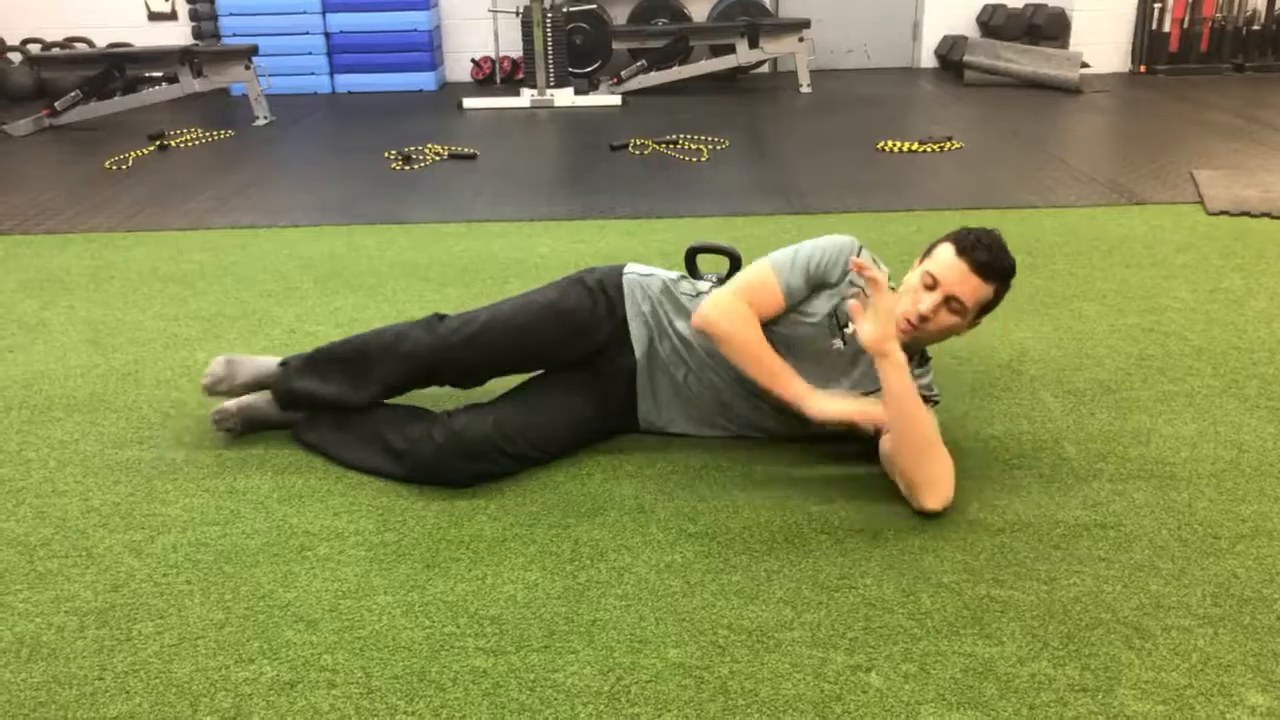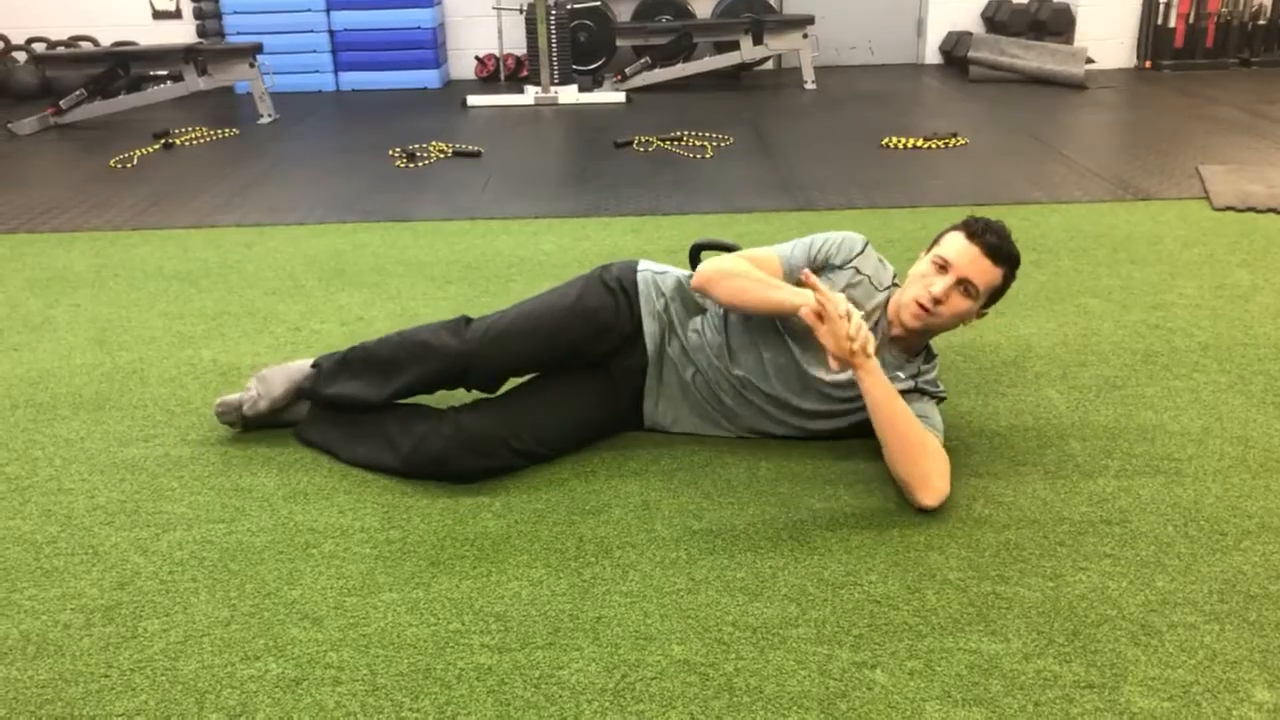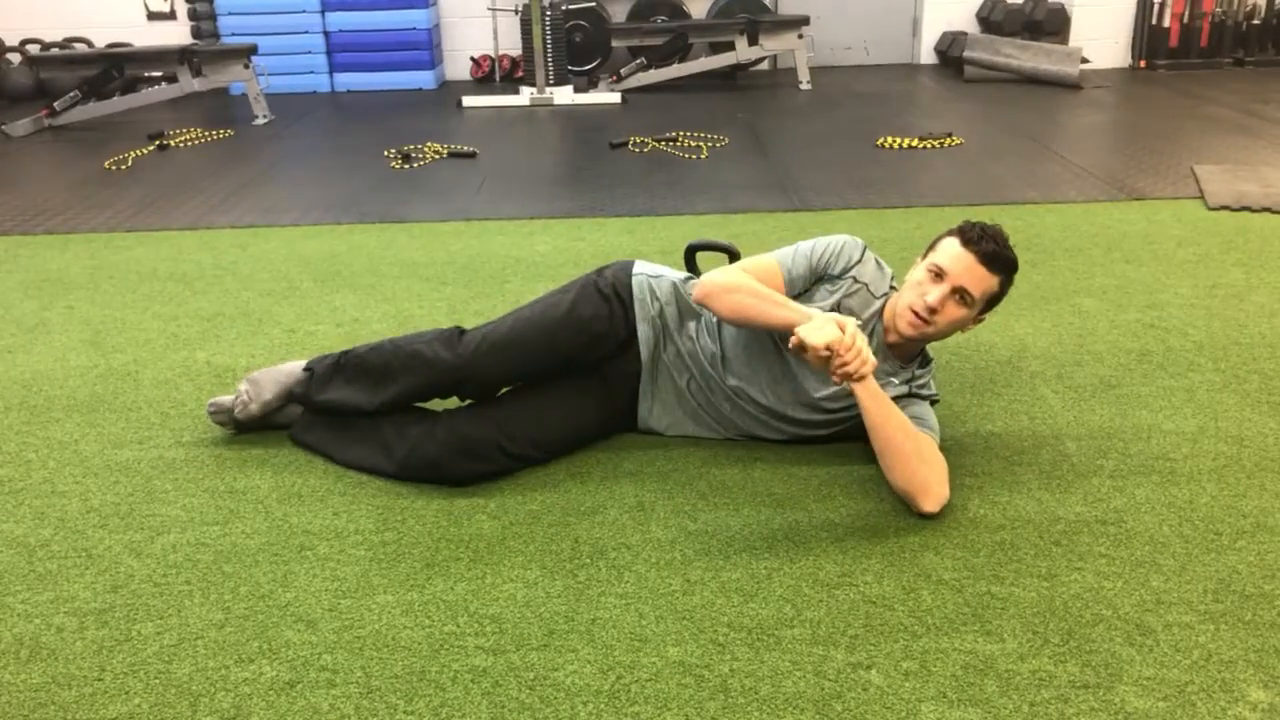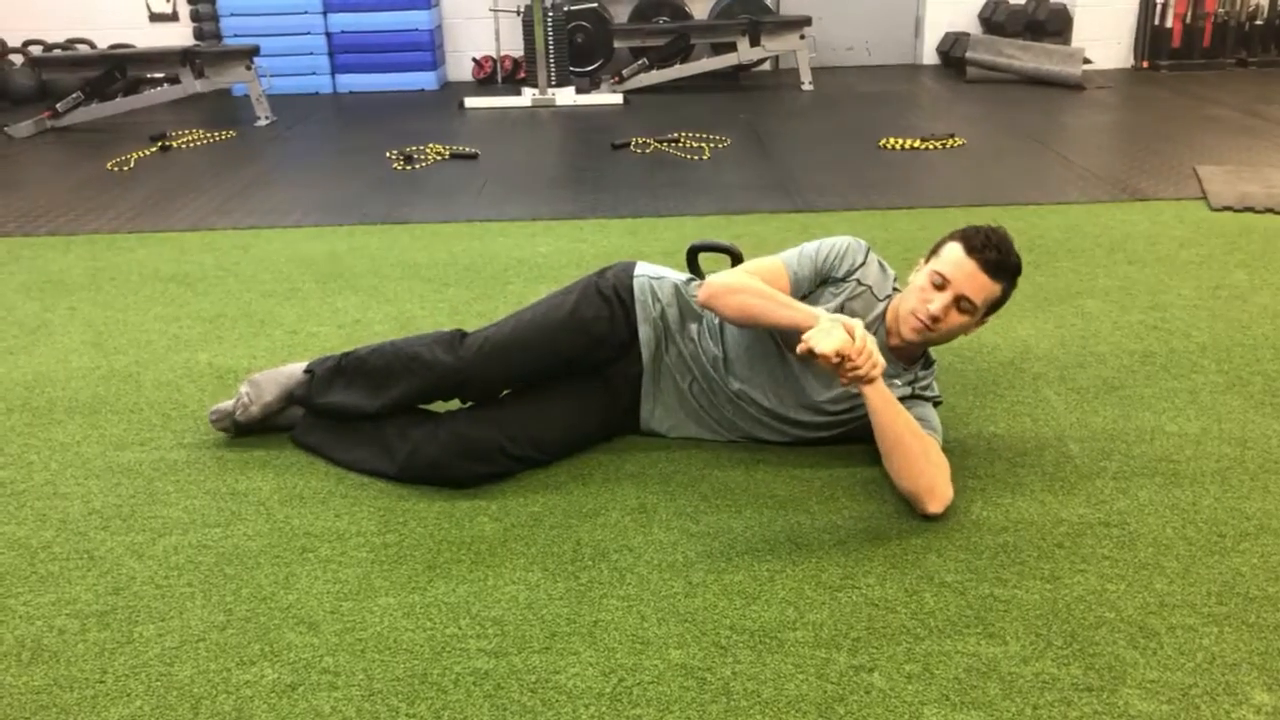
dt=0.4s
person 1, frame 1
left shoulder: (899, 387)
right shoulder: (843, 259)
left elbow: (930, 493)
right elbow: (717, 312)
left wrist: (888, 352)
right wrist: (808, 396)
left hip: (630, 399)
right hip: (630, 311)
left knee: (457, 450)
right knee: (451, 349)
left ankle: (290, 416)
right ankle: (289, 376)
person 1, frame 2
left shoulder: (913, 388)
right shoulder: (853, 256)
left elbow: (928, 489)
right elbow: (710, 273)
left wrist: (860, 361)
right wrist: (803, 300)
left hip: (641, 400)
right hip: (644, 308)
left knee: (462, 447)
right knee: (474, 351)
left ankle: (305, 418)
right ankle: (316, 380)
person 1, frame 3
left shoulder: (907, 393)
right shoulder: (851, 262)
left elbow: (929, 494)
right elbow: (717, 286)
left wrist: (861, 377)
right wrist: (809, 319)
left hip: (636, 402)
right hip: (640, 311)
left knee: (459, 450)
right knee: (468, 362)
left ankle: (301, 419)
right ankle: (307, 381)
person 1, frame 4
left shoulder: (911, 395)
right shoulder: (854, 263)
left elbow: (932, 495)
right elbow: (720, 288)
left wrist: (870, 382)
right wrist: (819, 321)
left hip: (637, 402)
right hip: (641, 311)
left knee: (460, 453)
right knee: (470, 364)
left ankle: (301, 421)
right ankle: (309, 381)
